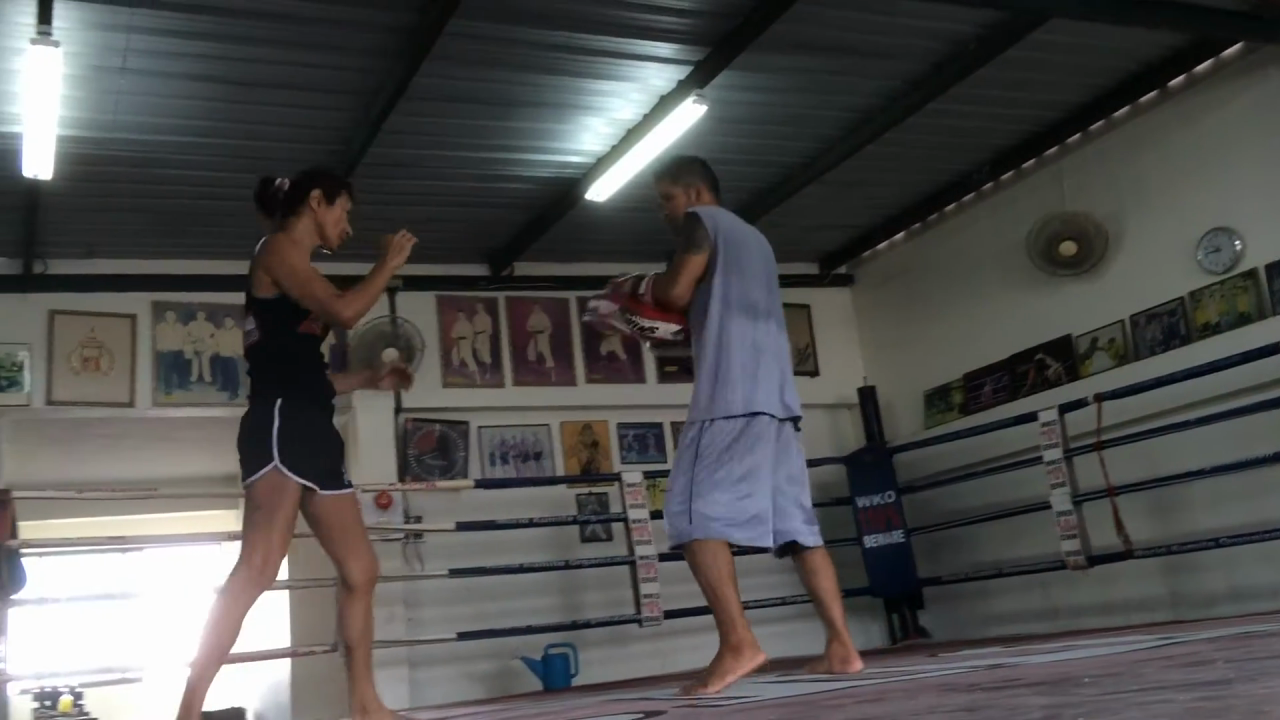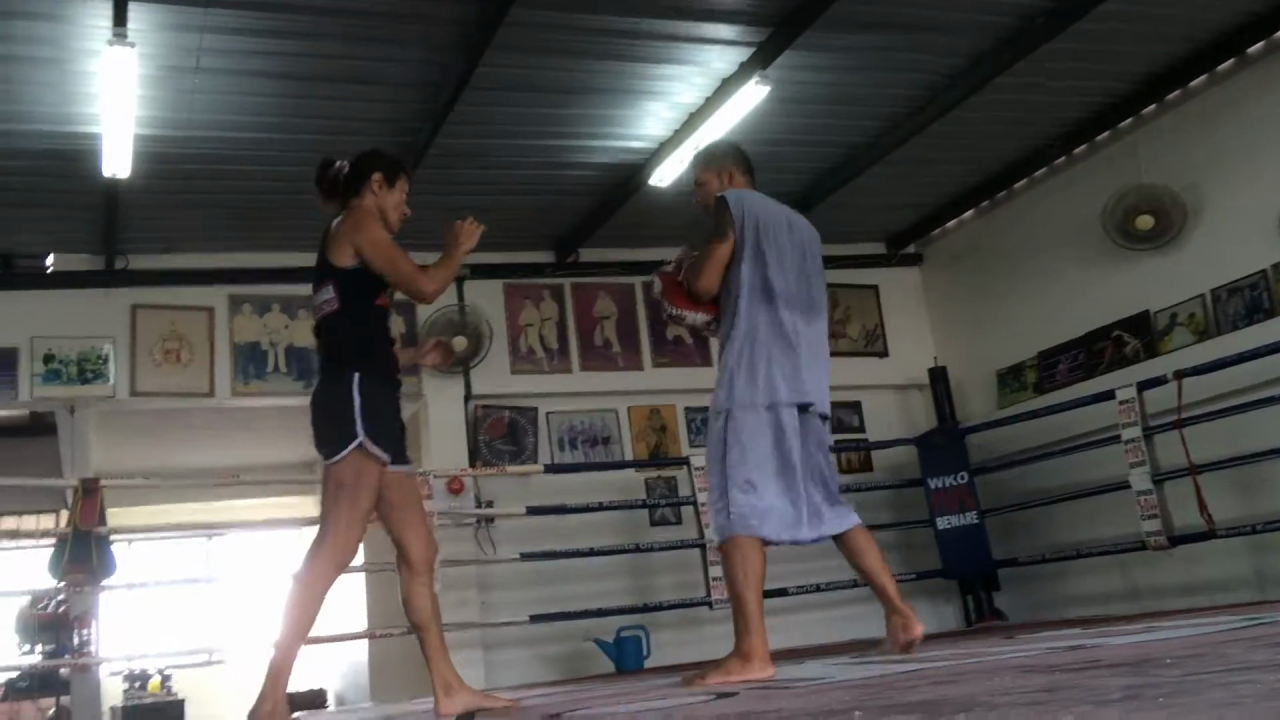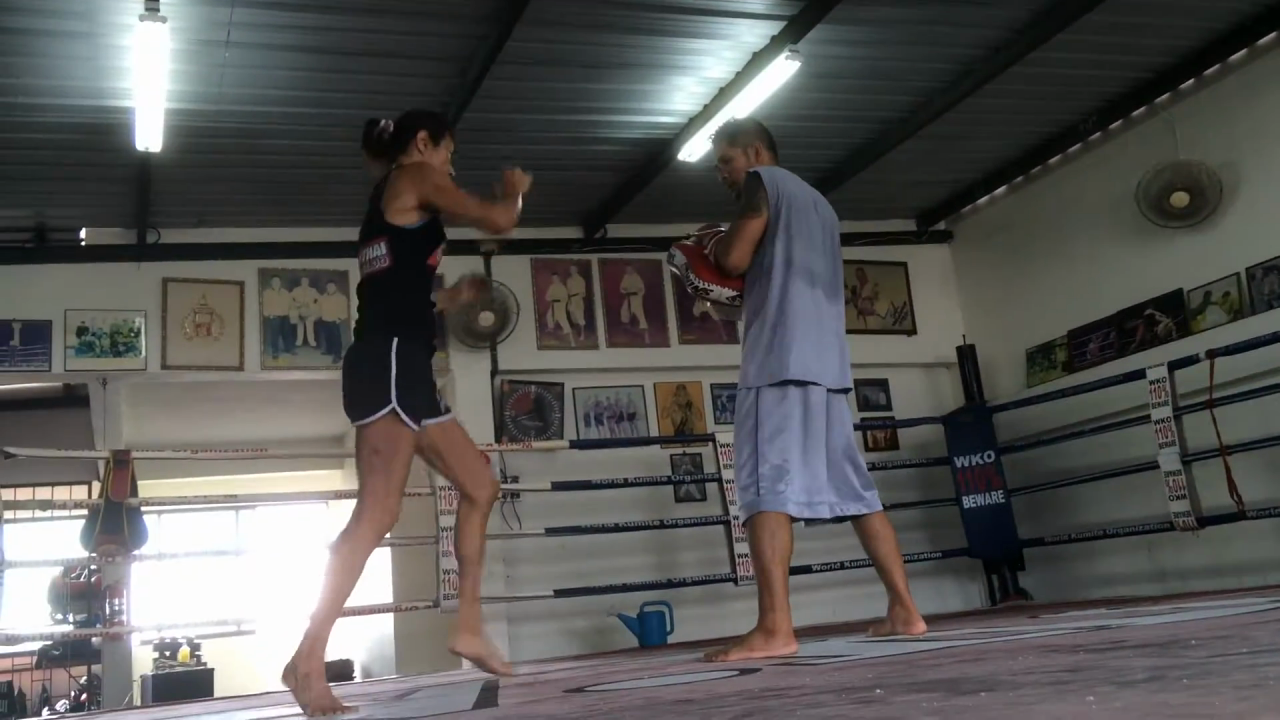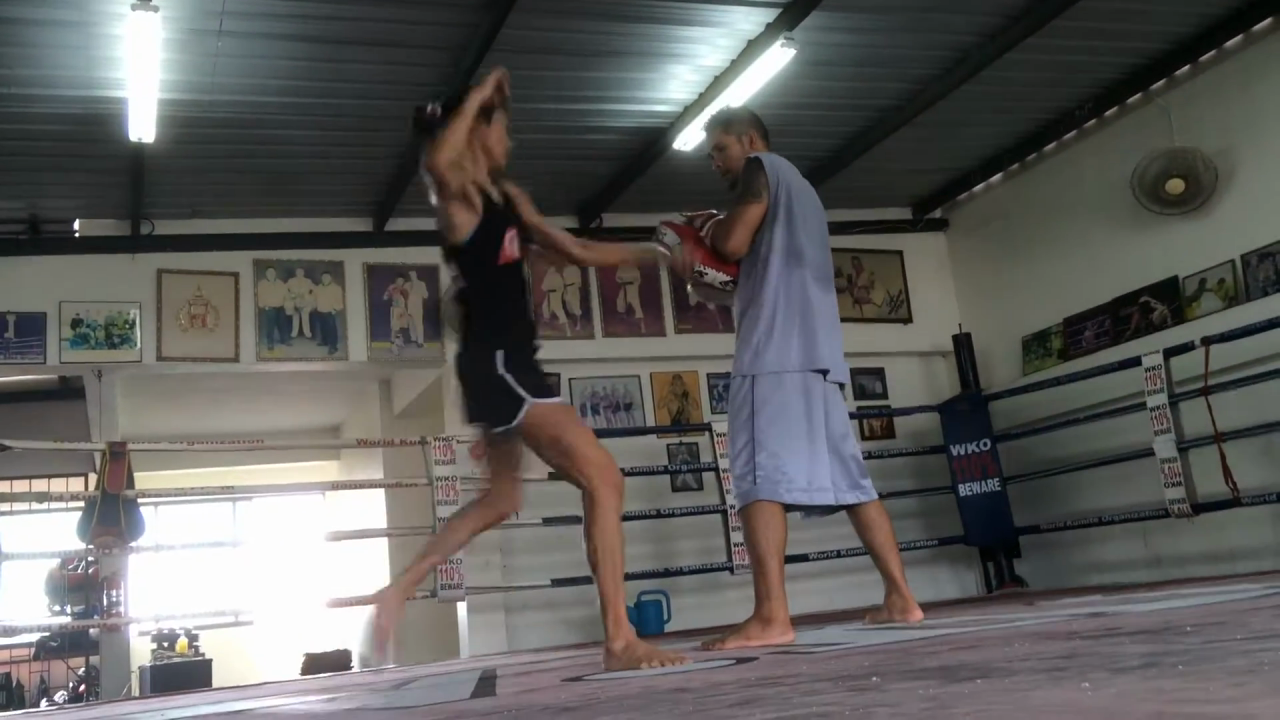
dt=0.4s
person 1, frame 1
left shoulder: (307, 279)
right shoulder: (277, 249)
right elbow: (345, 312)
left wrist: (370, 379)
right wrist: (389, 264)
left hip: (316, 431)
right hip: (280, 424)
left knee: (360, 570)
right knee: (259, 568)
person 1, frame 2
left shoulder: (347, 254)
right shoulder: (356, 222)
right elbow: (423, 287)
left wrist: (414, 355)
right wrist: (459, 248)
left hip: (368, 403)
right hip: (355, 399)
left knee: (418, 550)
right knee: (337, 545)
person 1, frame 3
left shoulder: (390, 205)
right shoulder: (414, 177)
right elbow: (497, 220)
left wrist: (446, 295)
right wrist: (515, 191)
left hip: (401, 367)
right hip: (391, 364)
left knee: (480, 486)
right knee: (377, 515)
left ankle: (470, 626)
right ankle: (308, 662)
person 1, frame 4
left shoulder: (506, 195)
right shoulder: (456, 188)
left elbow: (577, 251)
right elbow: (439, 160)
left wrist: (646, 253)
right wrist: (479, 92)
left hip: (502, 364)
right hip: (500, 364)
left knee: (498, 502)
right knee: (602, 476)
left ankle: (394, 602)
right ankle: (620, 639)
person 2, frame 1
left shoulder: (702, 222)
right shoulder: (755, 238)
left elbow: (676, 292)
left wrist: (650, 285)
right wrist: (683, 323)
left hip: (729, 396)
right hip: (775, 394)
left knee: (697, 517)
right knee: (794, 523)
left ankle: (737, 643)
right ankle: (841, 647)
person 2, frame 2
left shoulder: (733, 205)
right shoulder: (800, 225)
left elbow: (705, 285)
left wrist: (690, 268)
right wrist: (722, 307)
left hip: (751, 382)
right hip: (805, 384)
left knee: (738, 510)
right knee: (829, 506)
left ankle: (750, 651)
right ankle: (901, 615)
person 2, frame 3
left shoulder: (764, 182)
right shoulder: (818, 203)
left elbow: (735, 259)
left wrist: (716, 243)
right wrist: (724, 270)
left hip: (779, 361)
right hip: (826, 362)
left knee: (767, 488)
right knee: (853, 488)
left ankle: (774, 627)
right ankle: (904, 610)
person 2, frame 4
left shoulder: (763, 167)
right shoulder: (803, 191)
left elbow: (734, 244)
left wrist: (709, 226)
left hip: (774, 348)
right hip: (818, 350)
left knee: (760, 476)
right knee: (847, 476)
left ankle: (771, 616)
right ankle: (900, 599)
